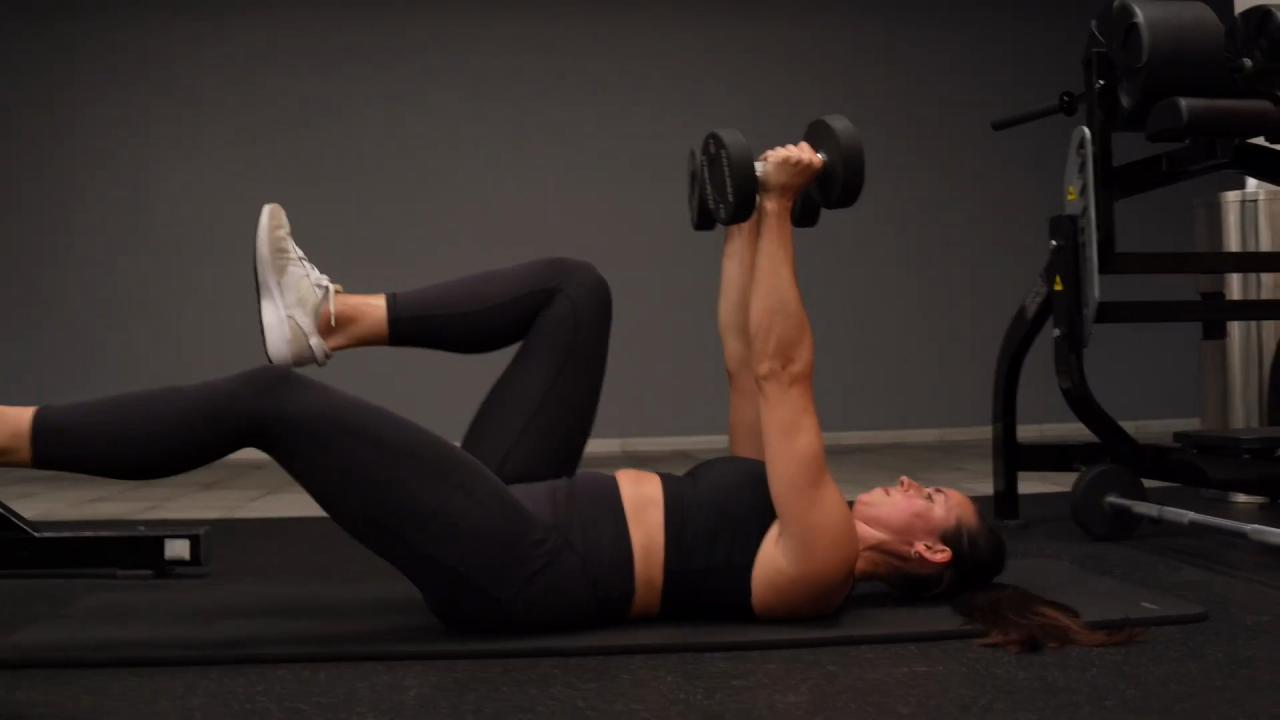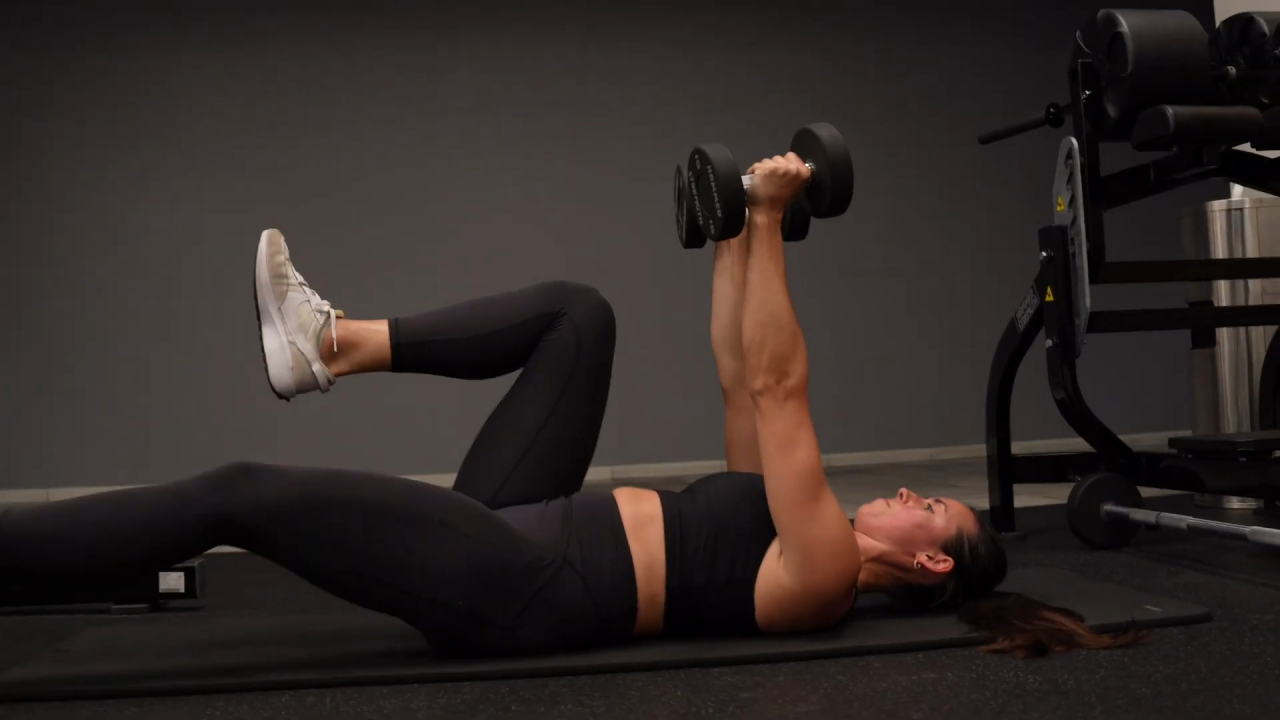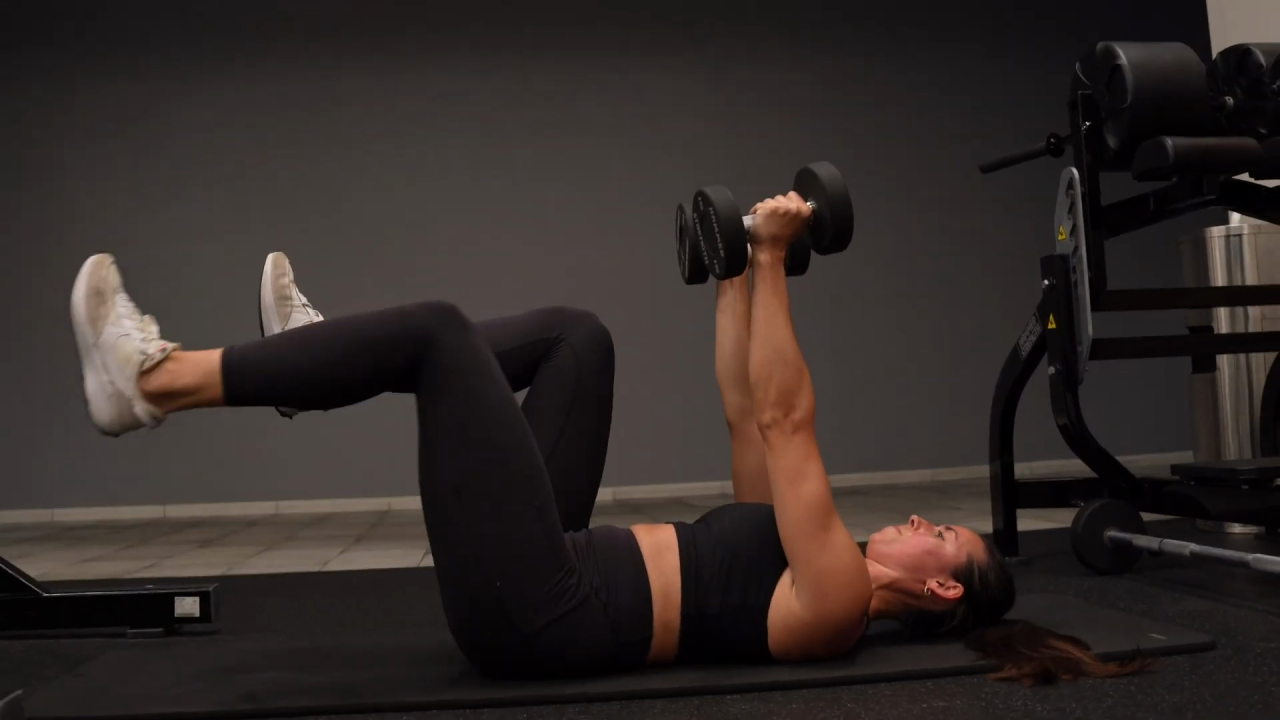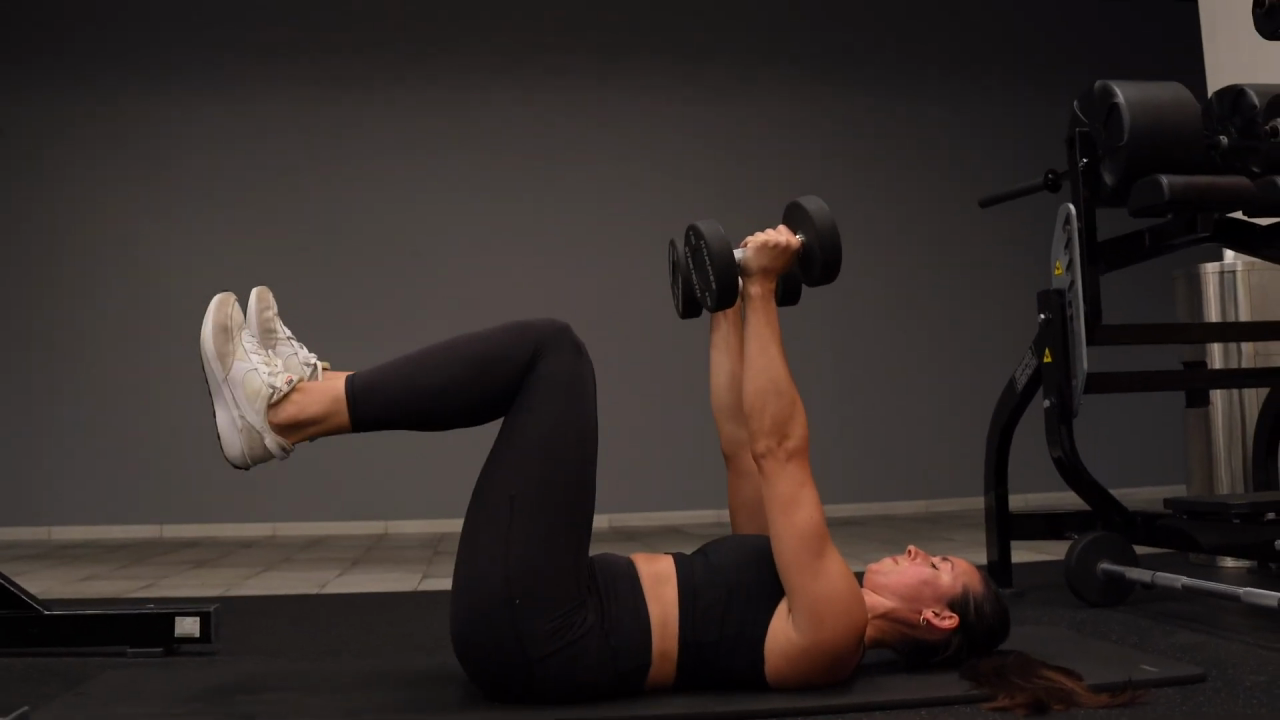
dt=0.4s
person 1, frame 1
left shoulder: (824, 559)
right shoulder: (793, 517)
left elbow: (782, 376)
right elbow: (741, 360)
left wrist: (779, 211)
right wrist: (740, 222)
left hip: (508, 565)
right hip: (516, 517)
left knee: (270, 401)
right knee: (575, 287)
right ankle: (329, 318)
person 1, frame 2
left shoulder: (824, 573)
right shoulder: (789, 531)
left elbow: (777, 390)
right elbow: (736, 377)
left wrist: (769, 224)
right wrist: (731, 234)
left hip: (505, 592)
right hip: (513, 539)
left knee: (244, 494)
right knee: (578, 311)
right ankle: (330, 342)
person 1, frame 3
left shoulder: (833, 604)
right shoulder: (796, 561)
left elbow: (785, 424)
right elbow: (747, 410)
left wrist: (773, 264)
right wrist: (735, 273)
left hip: (535, 615)
right hip: (540, 584)
left knee: (444, 326)
right knee: (579, 336)
left ankle: (156, 380)
right ankle: (298, 362)
person 1, frame 4
left shoulder: (830, 632)
right shoulder: (796, 593)
left elbow: (780, 452)
right elbow: (738, 441)
left wrist: (762, 294)
right wrist: (728, 304)
left hip: (531, 638)
right hip: (531, 620)
left knee: (551, 349)
right knee: (554, 367)
left ankle: (284, 412)
right ankle: (307, 386)
